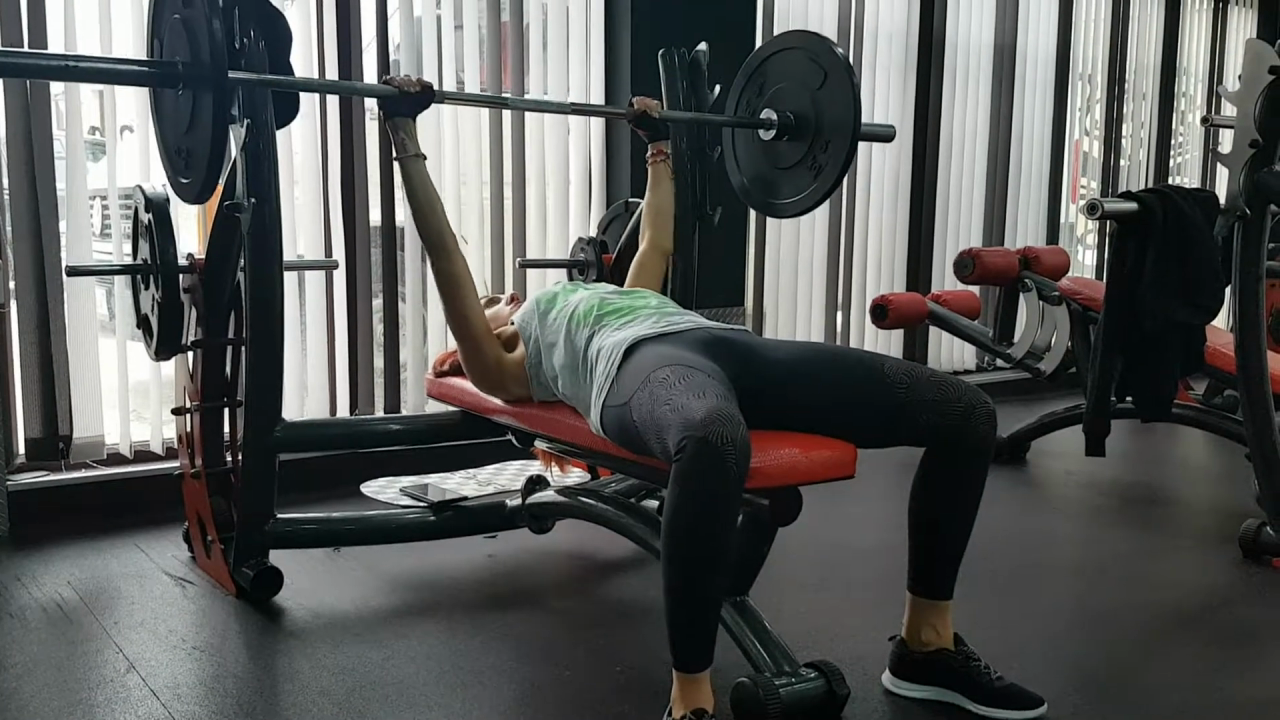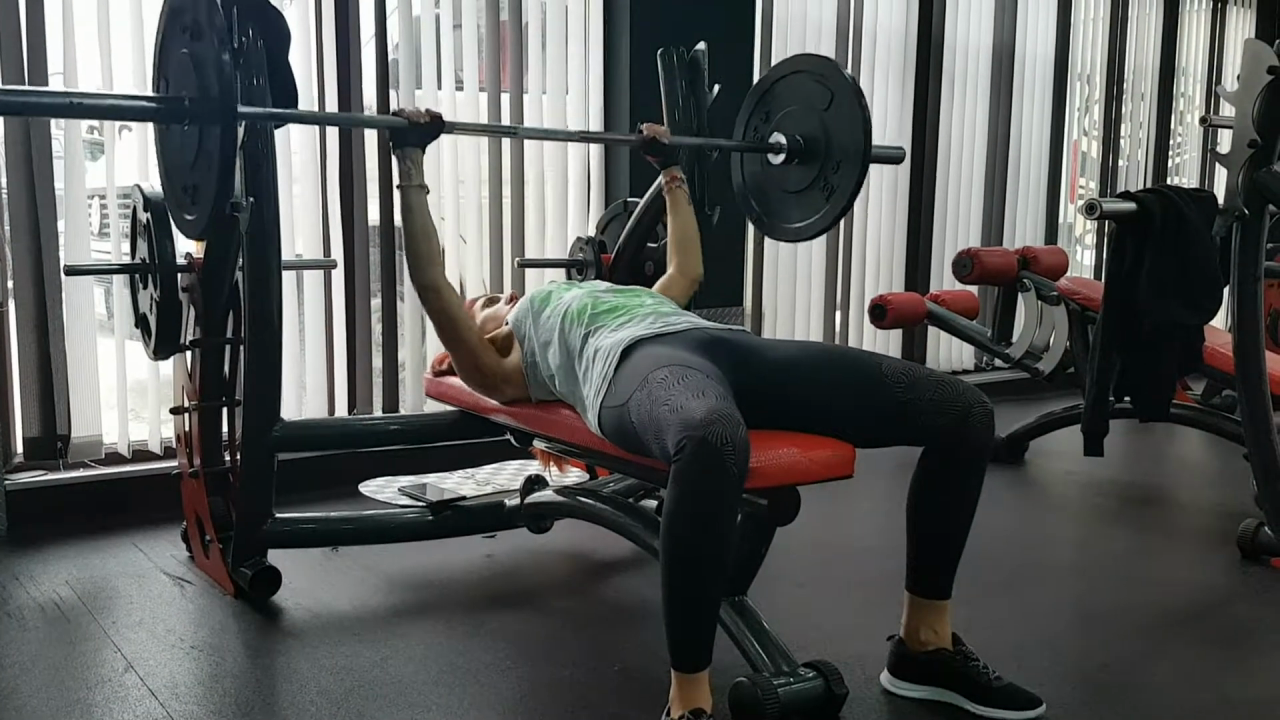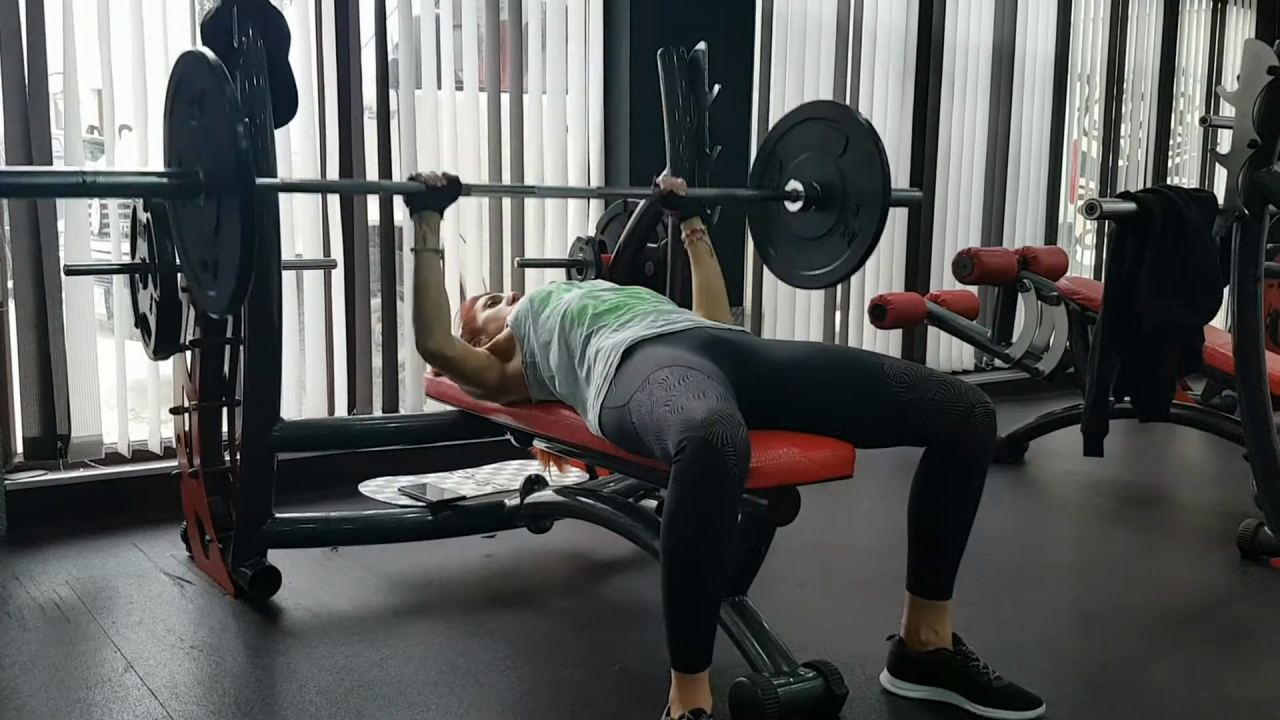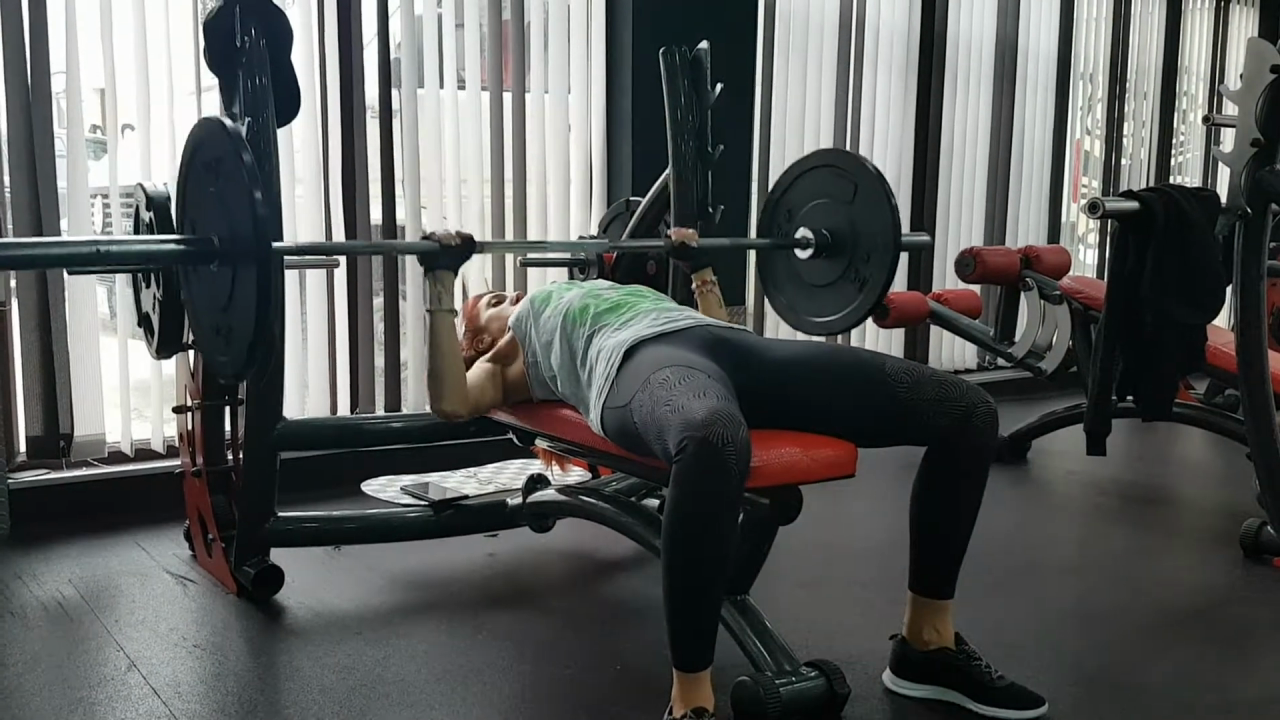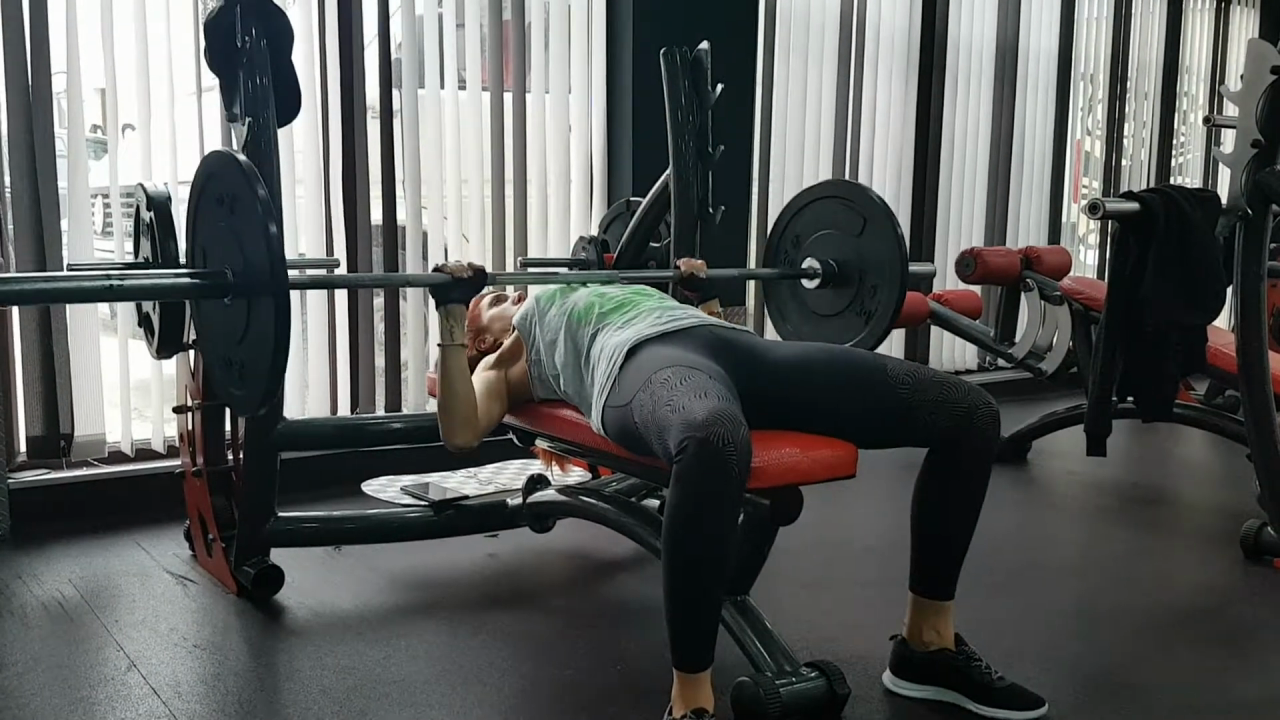
dt=0.3s
person 1, frame 1
left shoulder: (604, 306)
right shoulder: (505, 370)
left elbow: (657, 247)
right elbow: (444, 256)
left wrist: (657, 145)
right wrist: (405, 135)
left hip: (728, 347)
left knee: (965, 413)
right knee: (714, 441)
left ankle: (926, 646)
person 1, frame 2
left shoulder: (595, 306)
right shoulder: (502, 370)
left elbow: (686, 271)
right elbow: (432, 286)
left wrist: (671, 169)
right wrist: (410, 164)
left knee: (962, 412)
right knee: (712, 441)
left ankle: (924, 646)
person 1, frame 3
left shoulder: (591, 297)
right shoulder: (505, 369)
left elbow: (714, 314)
right elbow: (437, 349)
left wrist: (690, 220)
right wrist: (427, 223)
left hip: (726, 351)
left knee: (965, 414)
right knee: (711, 441)
left ankle: (925, 647)
person 1, frame 4
left shoulder: (592, 301)
right shoulder: (506, 363)
right elbow: (450, 400)
left wrist: (701, 267)
right wrist: (441, 281)
left knee: (966, 413)
right knee: (713, 441)
left ankle: (927, 645)
person 1, frame 5
left shoulder: (597, 303)
right shoulder: (506, 363)
right elbow: (460, 434)
left wrist: (706, 294)
right wrist: (450, 311)
left knee: (968, 414)
right knee: (713, 440)
left ankle: (926, 644)
